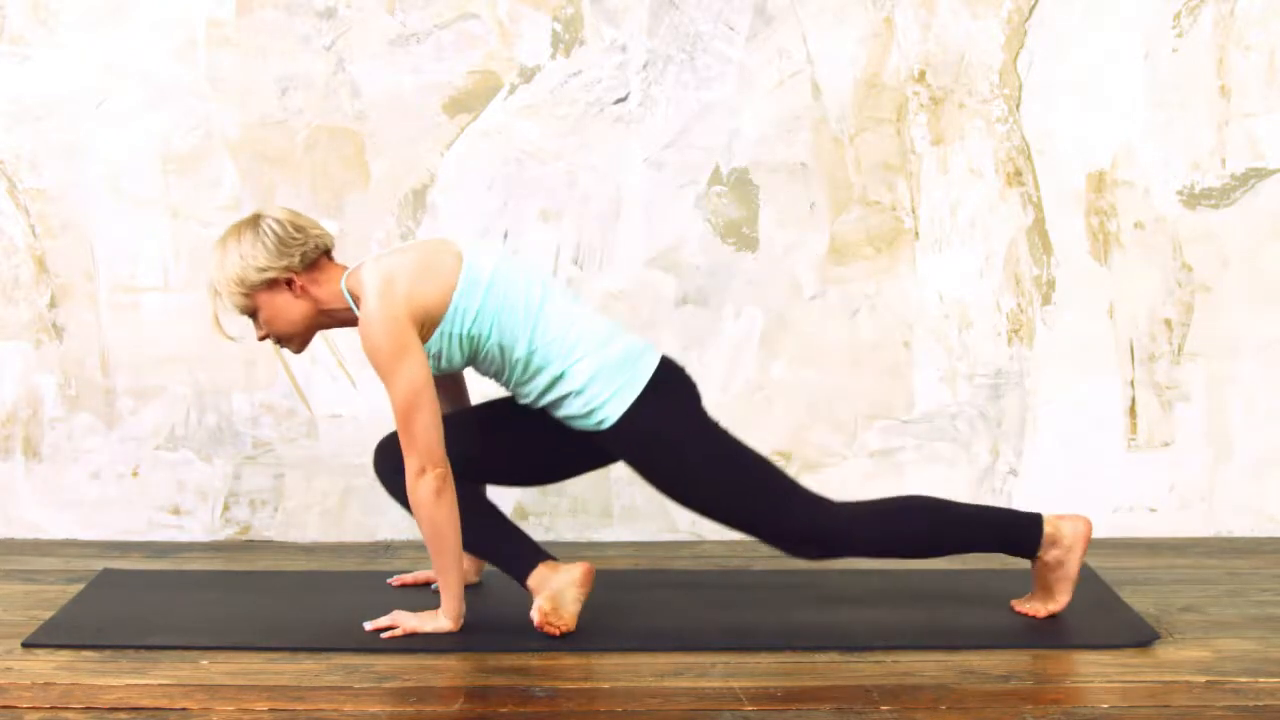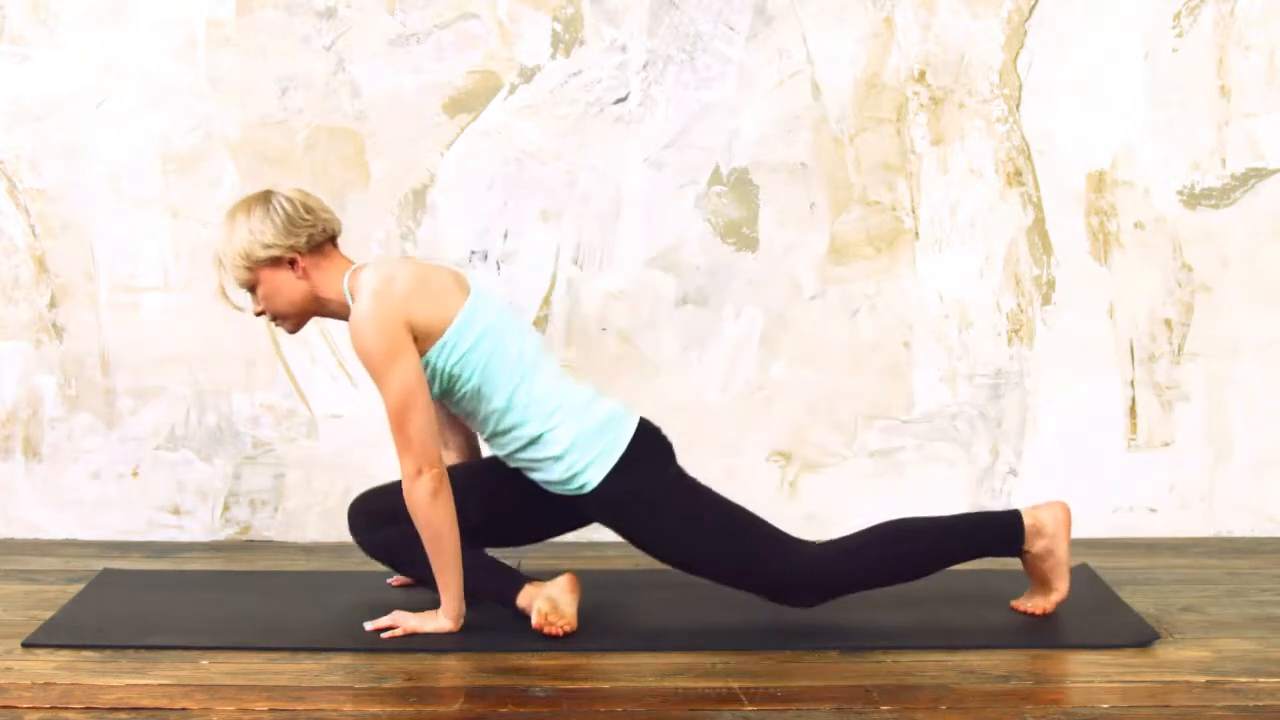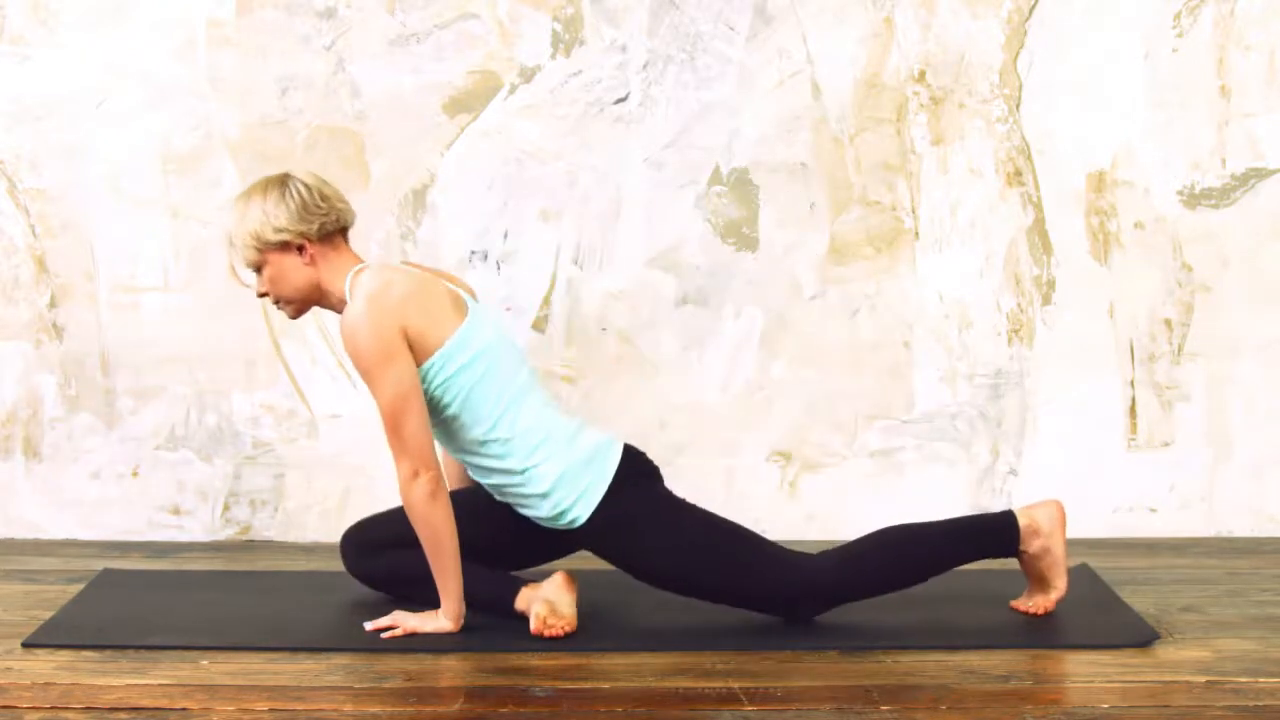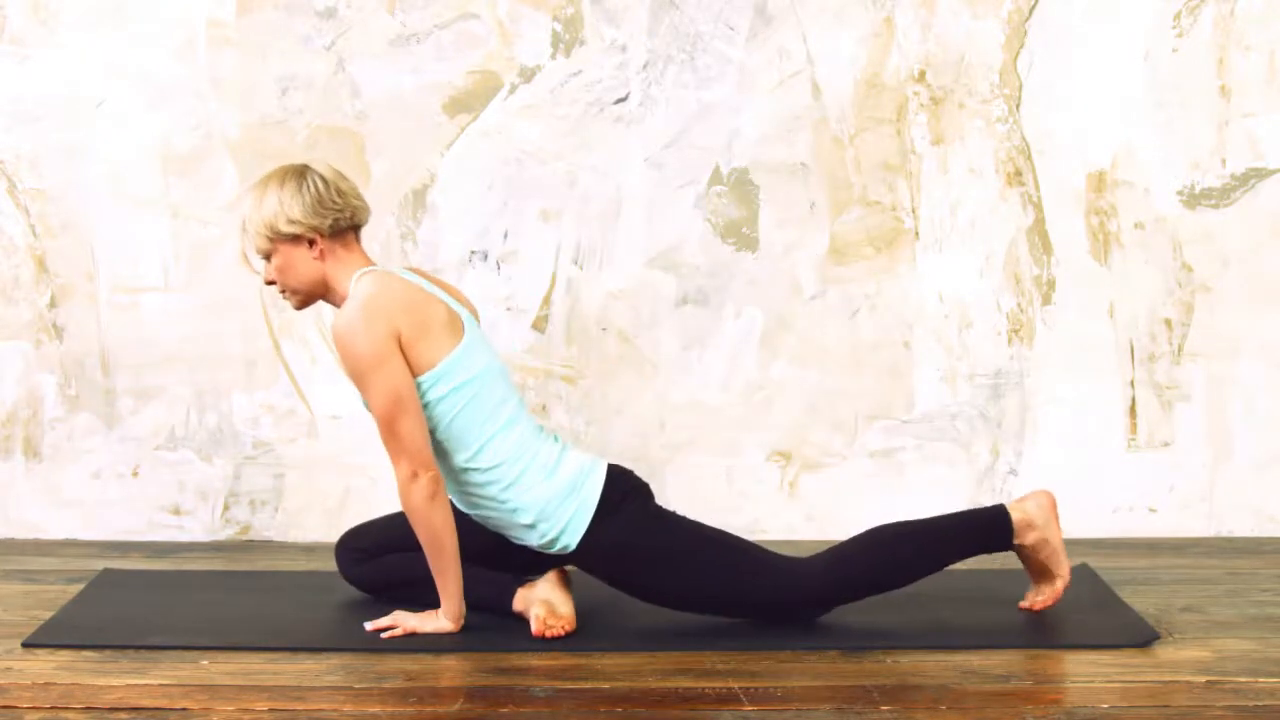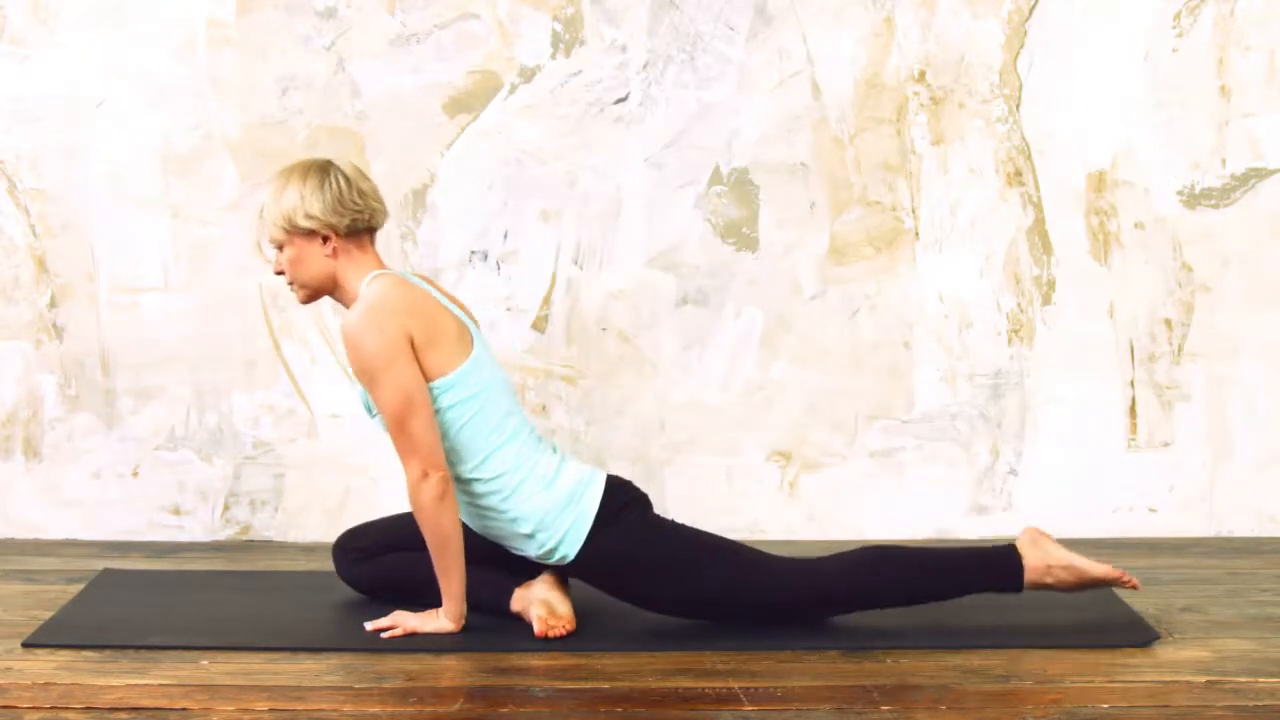
dt=0.3s
person 1, frame 1
left shoulder: (381, 307)
right shoulder: (391, 287)
left elbow: (431, 472)
right elbow: (450, 431)
left wrist: (451, 607)
right wrist: (463, 550)
left hip: (628, 407)
right hip: (593, 405)
left knee: (815, 527)
right knee: (392, 459)
left ankle: (1043, 534)
right ankle: (540, 573)
person 1, frame 2
left shoulder: (375, 310)
right shoulder: (392, 287)
left elbow: (426, 476)
right elbow: (455, 440)
left wrist: (450, 609)
right wrist: (453, 557)
left hip: (606, 467)
right hip: (570, 468)
left knee: (806, 576)
right knee: (372, 518)
left ankle: (1026, 528)
right ankle: (527, 592)
person 1, frame 3
left shoulder: (368, 313)
right shoulder: (403, 281)
left elbow: (418, 472)
left wrist: (451, 607)
right wrist: (468, 564)
left hip: (596, 499)
right hip: (553, 492)
left knee: (807, 585)
right knee: (364, 550)
left ankle: (1020, 529)
person 1, frame 4
left shoulder: (361, 318)
right shoulder: (411, 284)
left elbow: (418, 474)
left wrist: (451, 608)
right wrist: (480, 583)
left hip: (584, 519)
right hip: (563, 501)
left knee: (802, 588)
right knee: (359, 555)
left ankle: (1014, 520)
right ankle: (523, 589)
person 1, frame 5
left shoulder: (372, 319)
right shoulder: (414, 291)
left elbow: (429, 475)
left wrist: (453, 608)
right wrist: (500, 585)
left hip: (589, 531)
right hip: (567, 512)
left knee: (811, 589)
right knee: (356, 555)
left ankle: (1024, 562)
